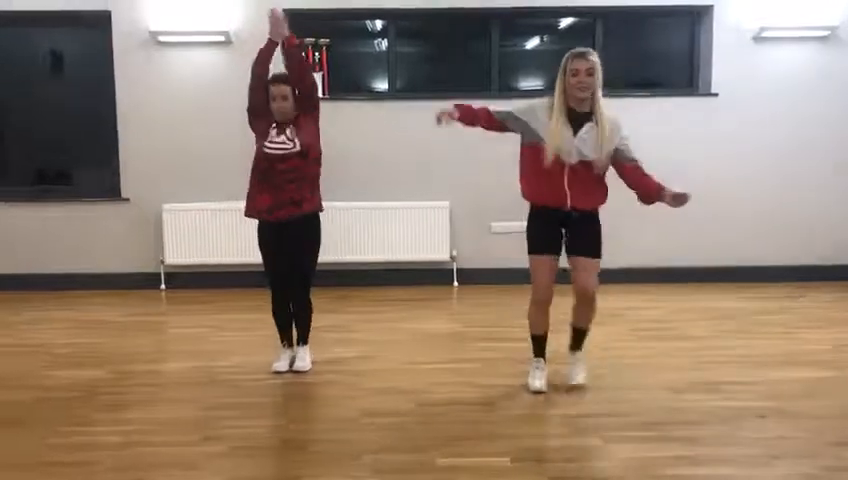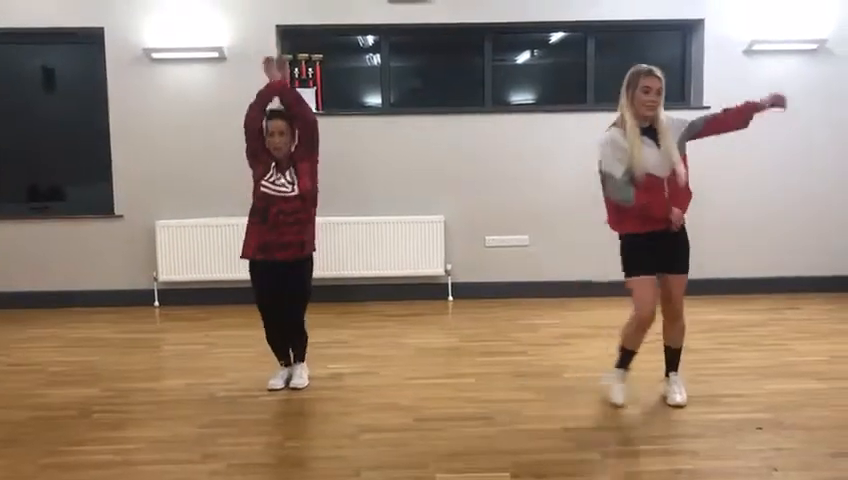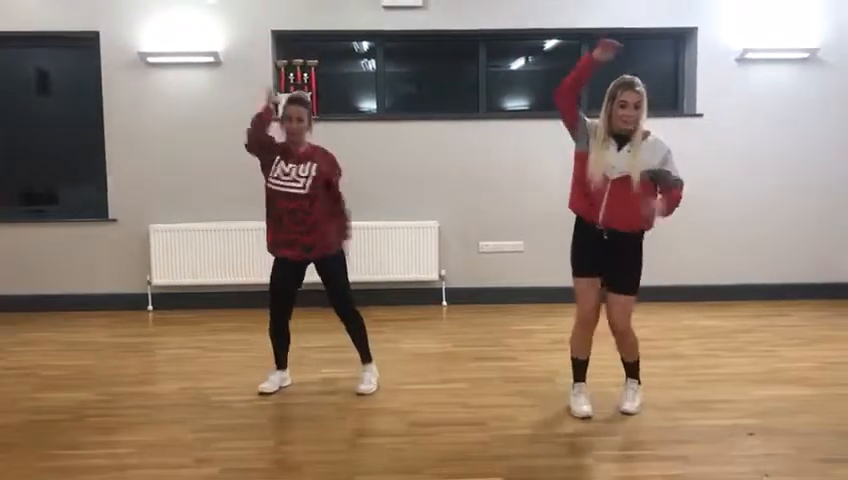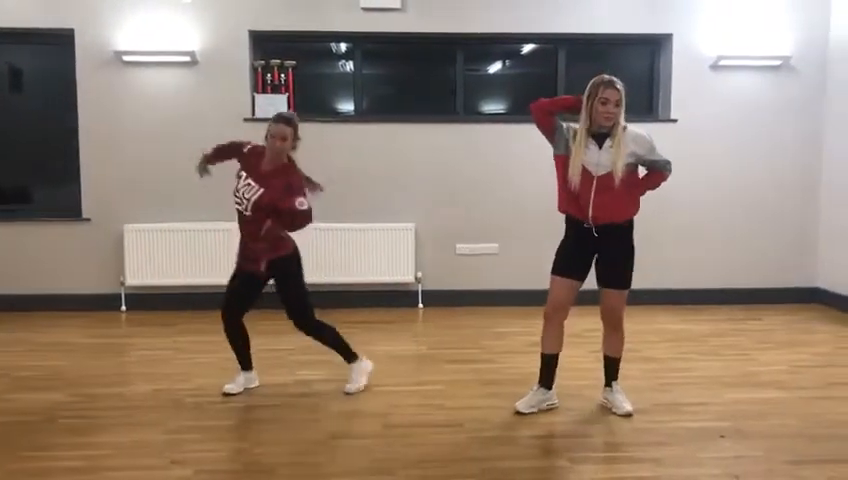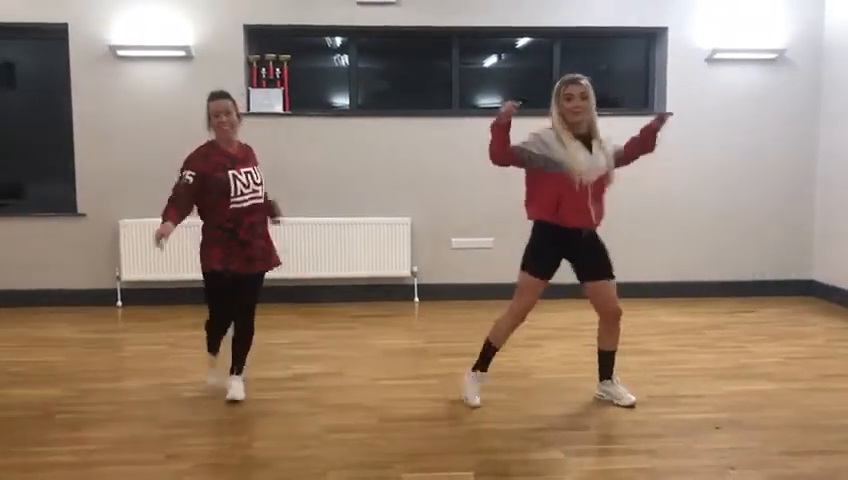
dt=1s
person 1, frame 1
left shoulder: (608, 125)
right shoulder: (539, 113)
left elbow: (630, 169)
right elbow: (495, 119)
left wrist: (662, 194)
right wrist: (459, 113)
left hip: (585, 215)
right hip: (544, 213)
left knee: (586, 291)
right knee: (542, 295)
left ankle: (576, 353)
right ankle: (539, 361)
person 1, frame 2
left shoulder: (670, 128)
right shoulder: (614, 139)
left elbow: (716, 122)
right elbow: (619, 194)
left wrist: (760, 106)
right wrist: (665, 211)
left hip: (673, 231)
right hip: (637, 234)
left knee: (674, 309)
right knee: (645, 312)
left ankle: (672, 376)
right ankle: (620, 372)
person 1, frame 3
left shoulder: (654, 147)
right shoulder: (589, 134)
left elbow: (675, 189)
right elbow: (564, 97)
left wrist: (662, 205)
right wrist: (593, 60)
left hip: (627, 243)
right hip: (588, 235)
left knee: (620, 324)
right knee: (586, 316)
left ankle: (633, 384)
right ankle: (579, 387)
person 1, frame 4
left shoulder: (634, 140)
right shoulder: (568, 138)
left elbow: (663, 168)
right elbow: (538, 109)
left wrist: (637, 190)
right wrist: (578, 103)
left hip: (617, 235)
right hip: (577, 232)
left knee: (613, 318)
right knee: (553, 312)
left ankle: (611, 388)
right ankle: (545, 390)
person 1, frame 5
left shoulder: (600, 145)
right shoulder: (545, 141)
left elbow: (624, 155)
right elbow: (501, 156)
left wrist: (652, 130)
right wrist: (502, 124)
left hip: (587, 237)
right hip: (550, 235)
left knee: (612, 311)
right knee: (518, 310)
left ankle: (607, 382)
right ankle: (477, 373)
person 2, frame 1
left shoulder: (308, 121)
right shoulder: (261, 123)
left elbow: (306, 80)
right elbow: (256, 83)
left wrist: (288, 40)
right wrist: (272, 40)
left hip: (304, 219)
right hip: (270, 221)
left knee: (300, 289)
right knee: (278, 290)
left ankle: (303, 347)
right ankle: (285, 348)
person 2, frame 2
left shoulder: (305, 160)
right shoulder: (259, 161)
left elbow: (308, 121)
right elbow: (251, 121)
left wrist: (283, 84)
right wrist: (271, 85)
left hip: (298, 255)
right hip: (264, 256)
left knee: (293, 318)
right knee: (271, 320)
left ankle: (300, 364)
right ankle: (284, 365)
person 2, frame 3
left shoulder: (323, 158)
right shoulder: (271, 152)
left elbow: (335, 200)
right elbow: (254, 139)
left wrist: (342, 232)
right wrist: (269, 108)
left hip: (325, 246)
right hip: (287, 250)
left knee: (345, 307)
right knee: (278, 313)
left ankle: (368, 368)
right ankle: (280, 372)
person 2, frame 4
left shoulder: (291, 178)
right shoulder: (252, 155)
left elbow: (301, 217)
right elbow: (232, 148)
left wrist: (272, 225)
right wrist: (208, 158)
left hip: (280, 258)
right hip: (250, 255)
left knee: (304, 321)
right knee: (230, 314)
left ankle: (357, 363)
right ankle: (247, 374)
person 2, frame 5
left shoulder: (248, 153)
right shoulder: (201, 159)
right elbow: (182, 196)
left wrist: (269, 208)
right wrist: (169, 222)
left hip: (257, 252)
right hip: (219, 254)
left knee: (245, 317)
right knee: (221, 315)
left ankle: (236, 376)
right ankle: (212, 357)
